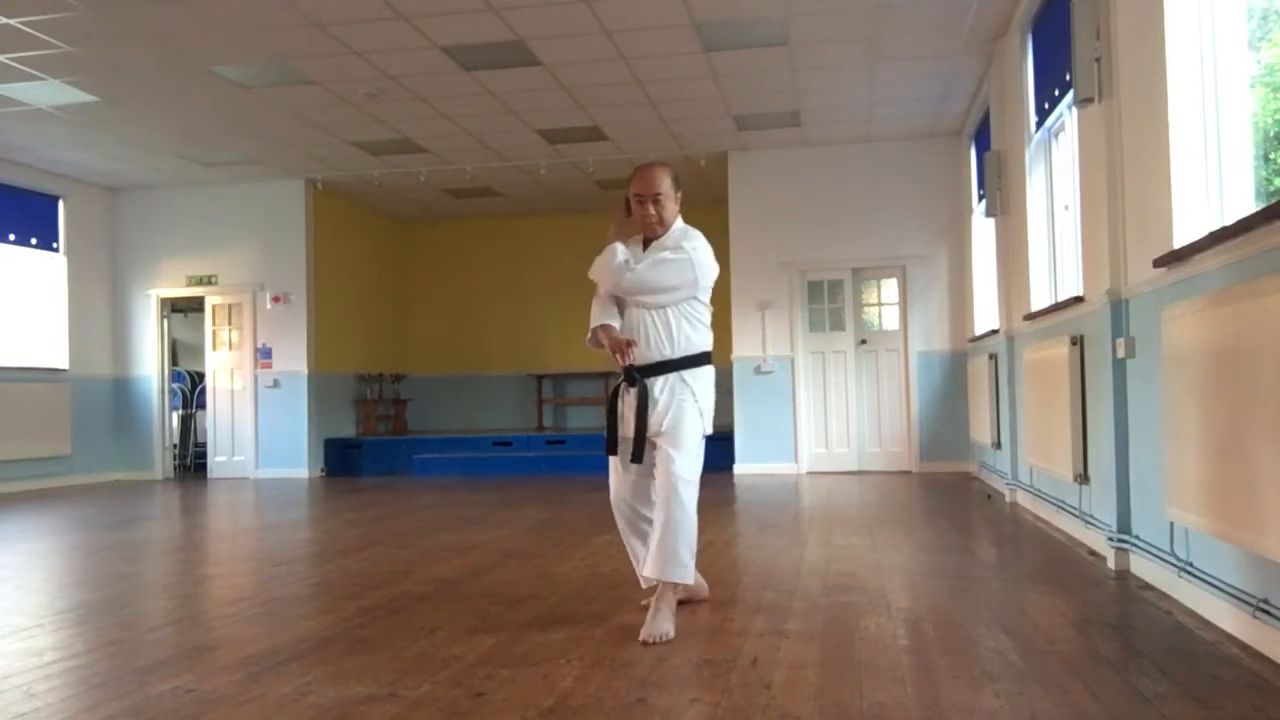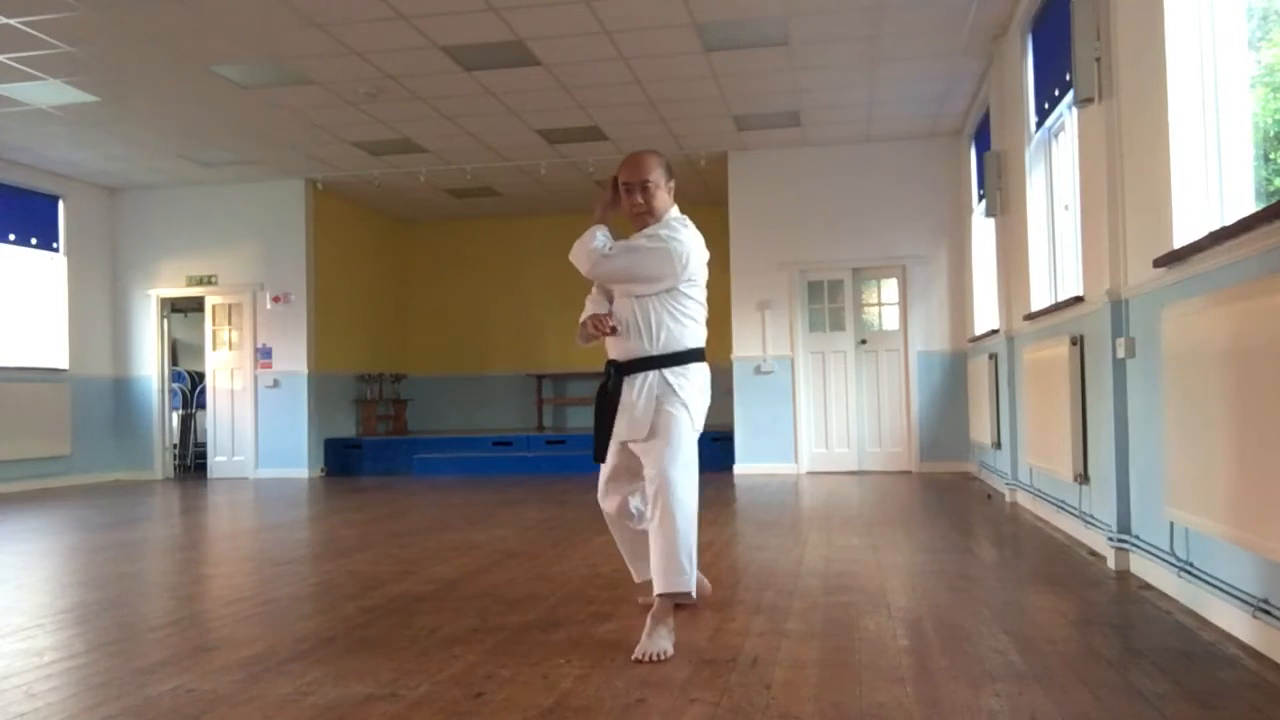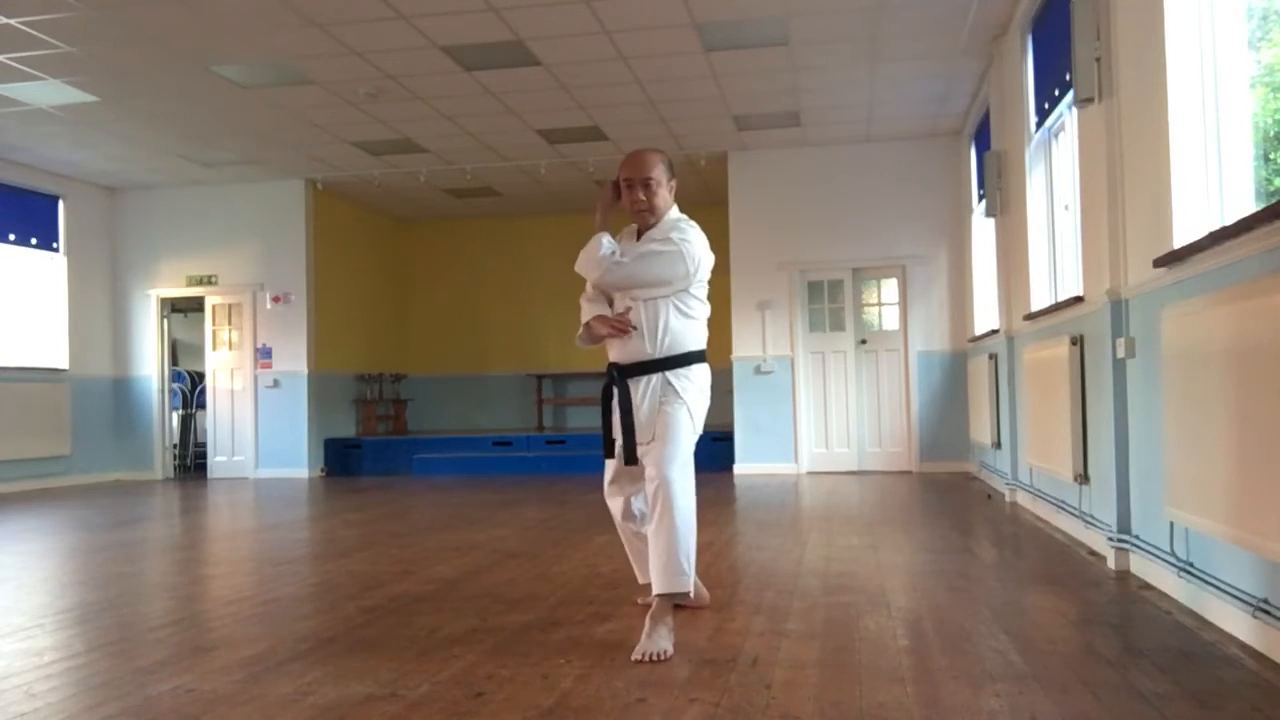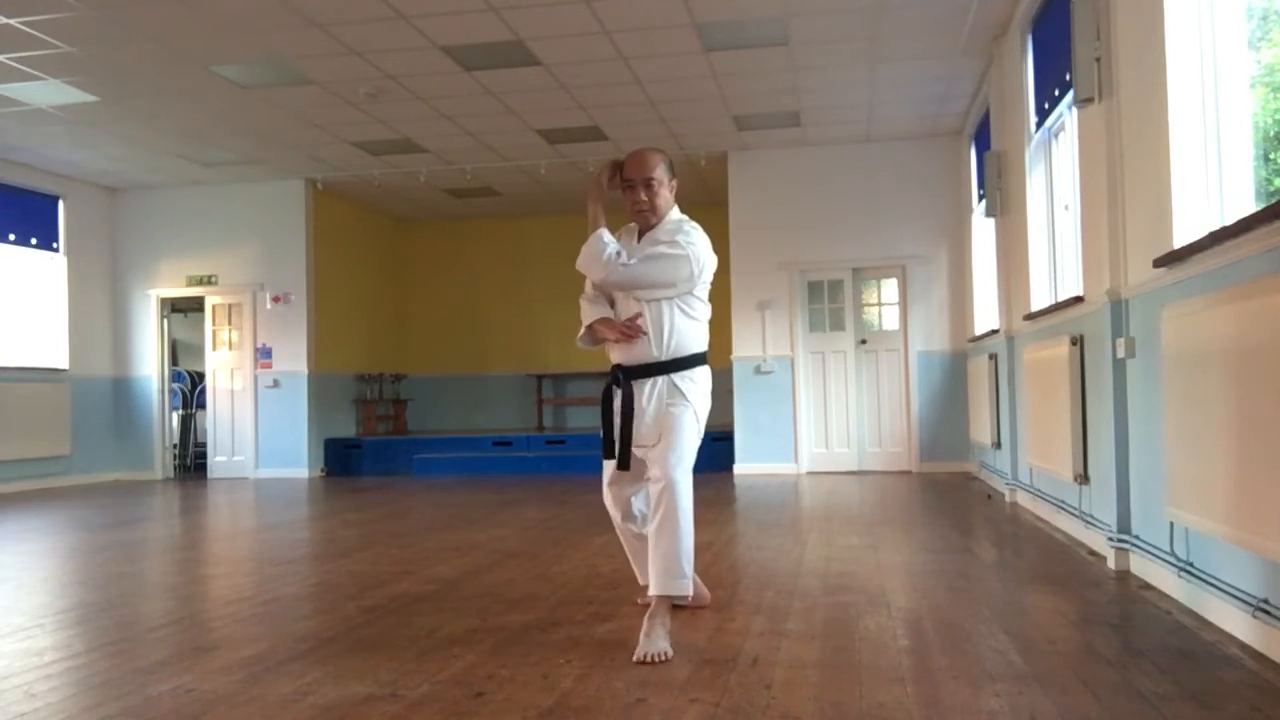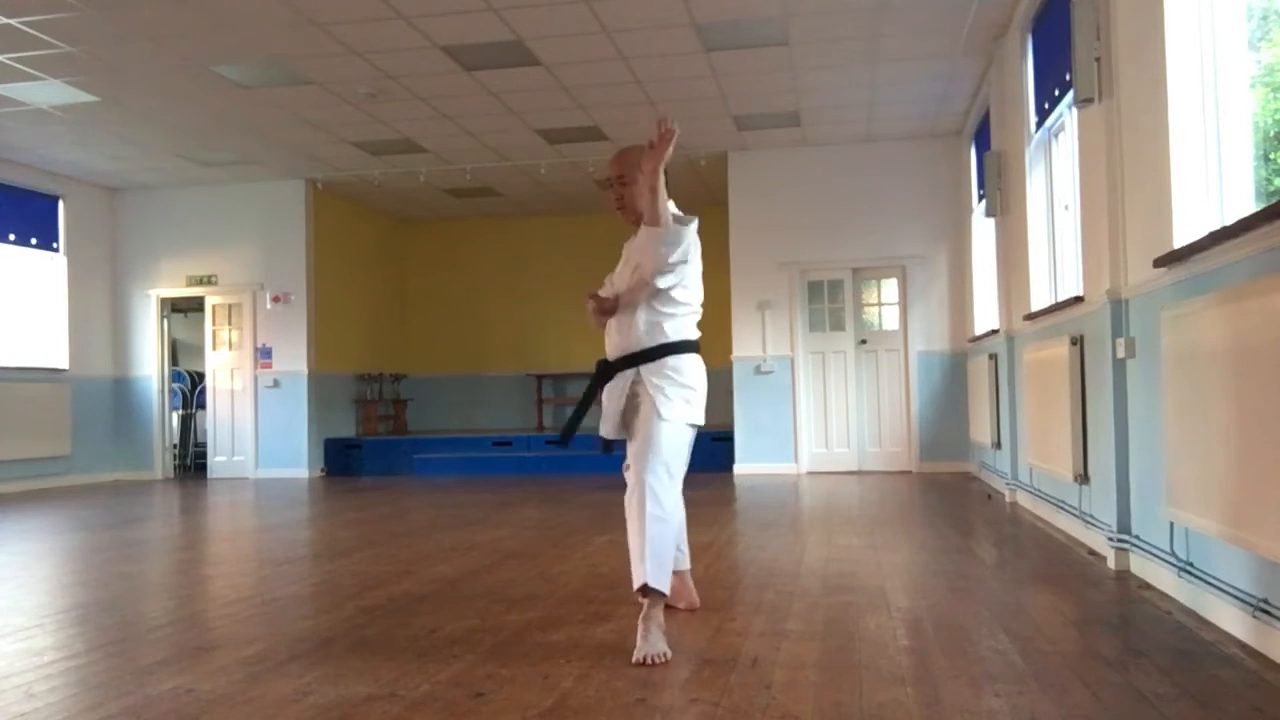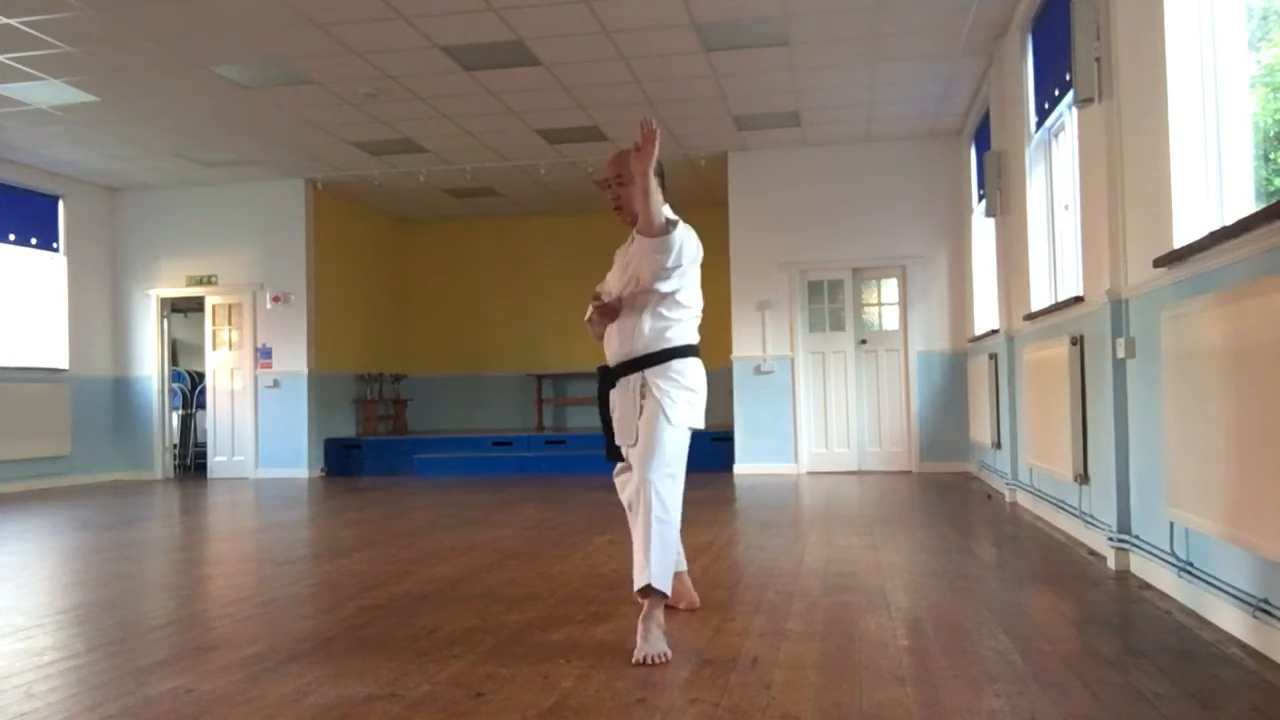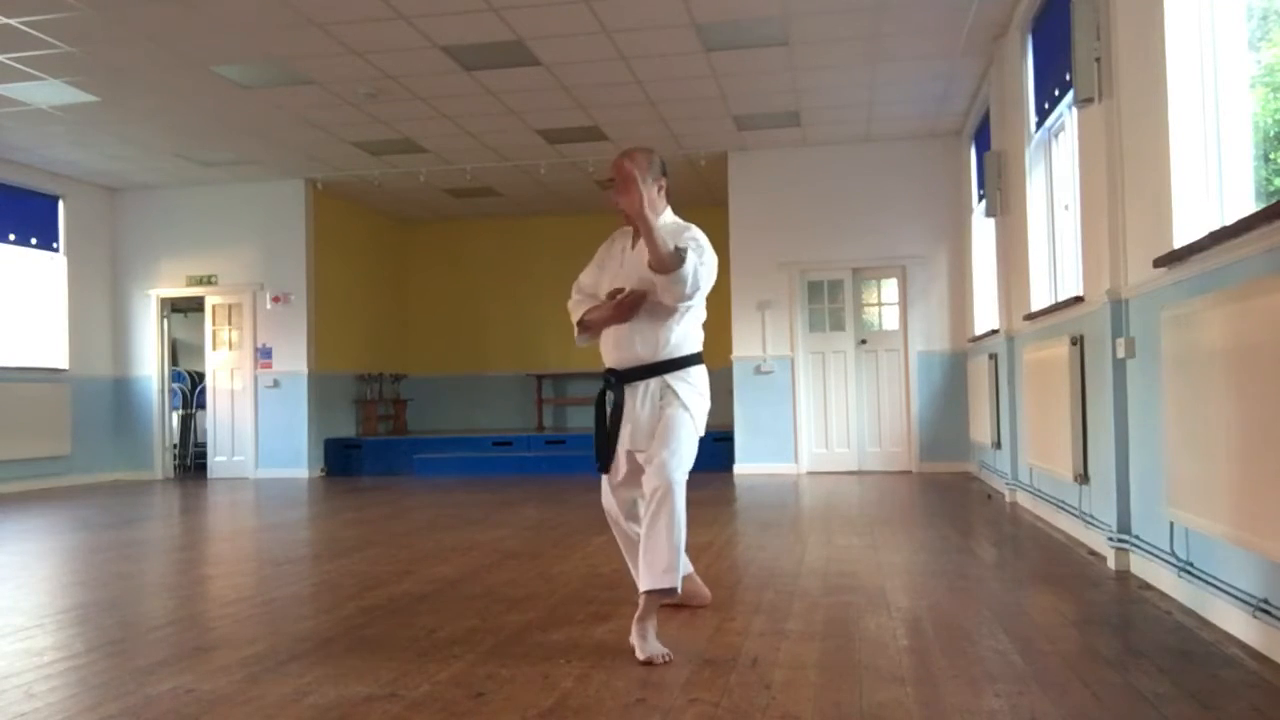
dt=0.4s
person 1, frame 1
left shoulder: (691, 249)
right shoulder: (628, 253)
left elbow: (616, 279)
right elbow: (605, 303)
left wrist: (615, 238)
right wrist: (608, 334)
left hip: (680, 385)
right hip: (633, 388)
left knee: (675, 482)
right knee: (627, 493)
left ankle: (664, 596)
right ankle: (684, 579)
person 1, frame 2
left shoulder: (676, 241)
right shoulder: (636, 245)
left elbow: (593, 262)
right elbow: (603, 293)
left wrist: (600, 216)
right wrist: (593, 320)
left hip: (671, 383)
right hip: (628, 385)
left knee: (671, 485)
right knee: (617, 495)
left ankle: (663, 613)
right ankle: (682, 580)
person 1, frame 3
left shoulder: (684, 241)
right shoulder: (629, 241)
left elbow: (601, 271)
right elbow: (594, 294)
left wrist: (601, 218)
right wrist: (598, 322)
left hip: (673, 383)
right hip: (629, 386)
left knee: (667, 481)
right knee: (624, 492)
left ankle: (662, 611)
right ankle: (681, 585)
person 1, frame 4
left shoulder: (688, 243)
right shoulder: (625, 241)
left elbow: (606, 271)
right elbow: (594, 297)
left wrist: (594, 206)
right wrist: (604, 326)
left hip: (676, 385)
right hip: (629, 388)
left knee: (669, 482)
right knee: (622, 492)
left ankle: (660, 612)
right ankle: (681, 584)
person 1, frame 5
left shoulder: (670, 233)
right shoulder: (644, 241)
left elbow: (666, 242)
right elbow: (615, 302)
left wrist: (652, 171)
right wrist: (601, 305)
left hip: (667, 375)
right hip: (638, 379)
left knee: (649, 480)
right knee: (657, 481)
left ankle: (652, 612)
right ankle: (677, 582)
person 1, frame 6
left shoulder: (676, 237)
right shoulder: (628, 249)
left elbow: (661, 254)
right elbow: (608, 313)
left wrist: (644, 178)
right wrist: (599, 314)
left hip: (667, 379)
right hip: (631, 383)
left knee: (652, 481)
right knee: (634, 485)
left ankle: (652, 613)
right ankle: (674, 583)
person 1, frame 7
left shoulder: (689, 239)
right shoulder: (612, 247)
left elbow: (683, 285)
right elbow: (579, 302)
left wrist: (646, 218)
right wrist: (604, 312)
left hip: (673, 385)
right hip: (624, 390)
left knee: (665, 482)
right knee: (622, 497)
left ankle: (647, 615)
right ankle: (680, 580)
